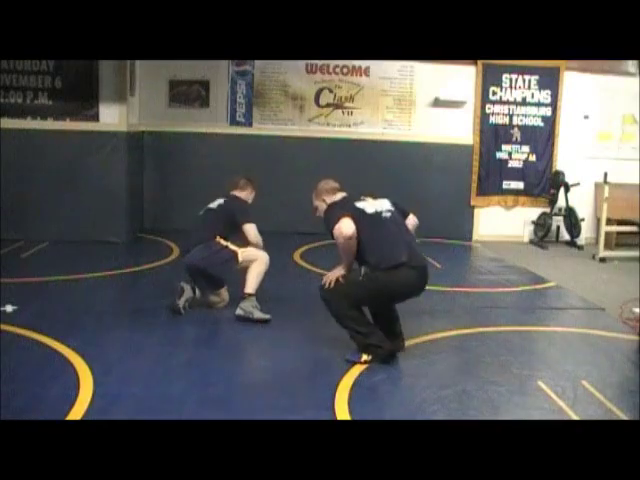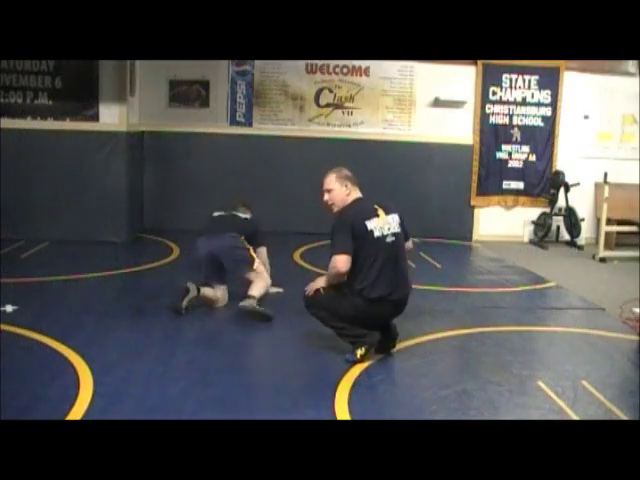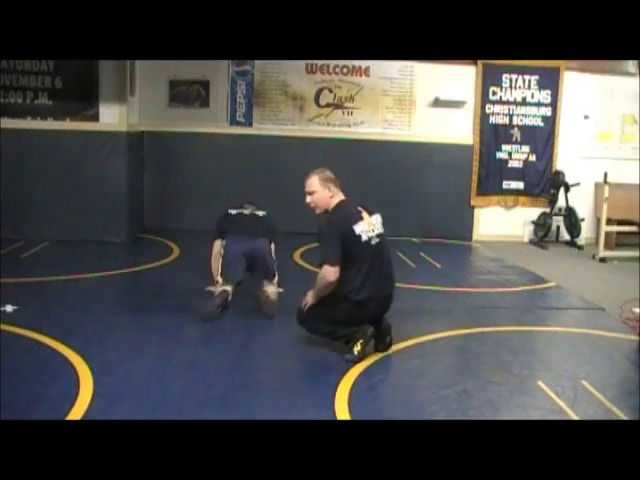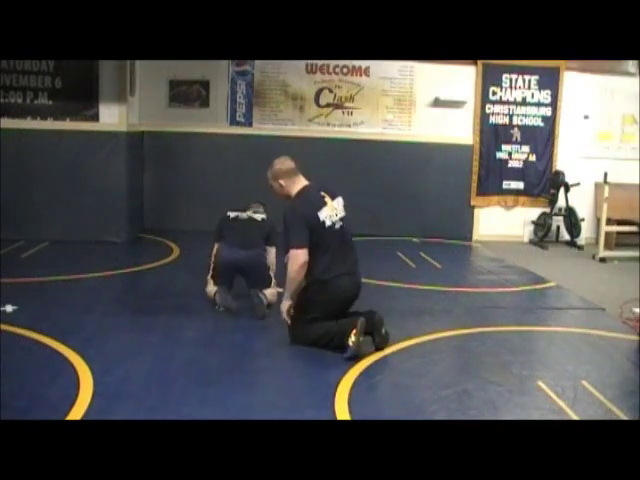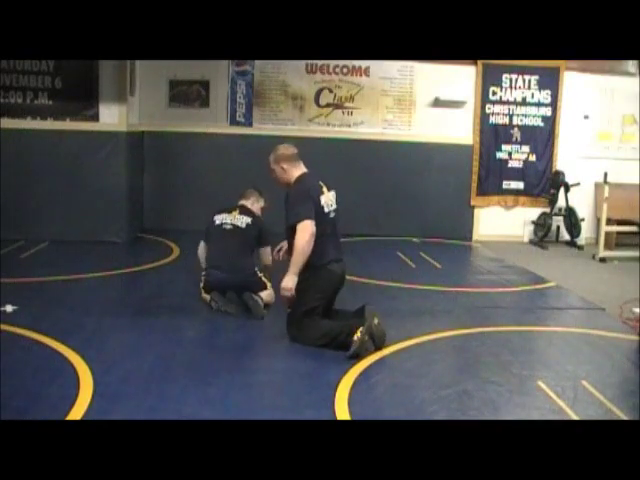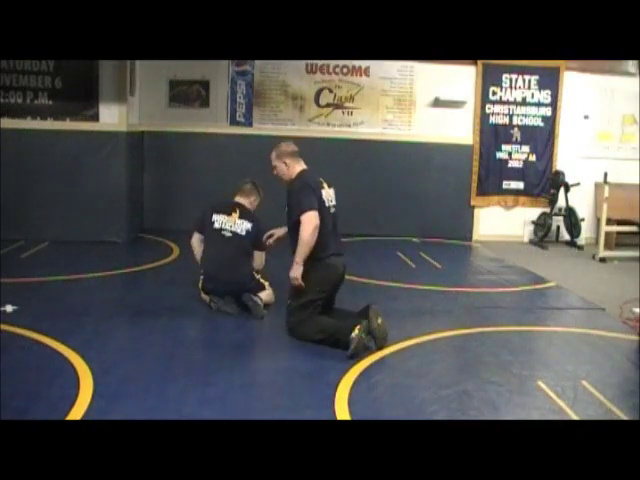
dt=0.4s
person 1, frame 1
left shoulder: (334, 209)
right shoulder: (379, 201)
left elbow: (347, 231)
right elbow: (412, 220)
left wrist: (344, 266)
left hip: (391, 274)
right hip: (418, 273)
left knee: (331, 291)
right knee: (376, 288)
left ankle: (373, 347)
right ankle: (392, 340)
person 1, frame 2
left shoulder: (345, 218)
right shoulder: (389, 211)
left elbow: (341, 266)
right elbow: (408, 245)
left wrist: (326, 280)
left hip: (373, 302)
right hip: (399, 300)
left knee: (314, 297)
left ankle: (363, 339)
right ankle: (385, 332)
person 1, frame 3
left shoulder: (331, 223)
right shoulder: (368, 211)
left elbow: (330, 276)
left wrist: (314, 295)
left hip: (360, 302)
right hip: (384, 299)
left knee: (306, 314)
left ankle: (357, 334)
right ankle: (377, 327)
person 1, frame 4
left shoulder: (295, 211)
right shoulder: (330, 194)
left elbow: (300, 260)
left wrist: (288, 298)
left hip: (327, 285)
right hip: (352, 280)
left knee: (299, 331)
right knee: (333, 315)
left ankle: (348, 330)
right ankle: (368, 322)
person 1, frame 5
left shoulder: (298, 192)
right shoulder: (319, 185)
left elbow: (307, 231)
left wrist: (292, 274)
right wrist: (290, 242)
left hip: (317, 271)
right hip: (335, 267)
left knee: (299, 328)
right knee: (320, 315)
left ankle: (353, 331)
right ankle: (361, 319)
person 1, frame 6
left shoulder: (299, 186)
right shoulder: (316, 181)
left elbow: (311, 224)
left wrist: (297, 264)
right wrist: (284, 230)
left hip: (318, 265)
right hip: (334, 262)
left knee: (297, 322)
right knee: (322, 312)
left ankle: (351, 331)
right ankle: (364, 318)
person 2, frame 1
left shoulder: (219, 204)
right shoulder: (240, 204)
right elbow: (254, 239)
right wrist: (257, 250)
left hip: (192, 259)
right hip: (208, 252)
left knee: (222, 300)
right knee: (262, 258)
left ankle: (190, 293)
right ankle: (247, 303)
person 2, frame 2
left shoulder: (215, 217)
right shoulder: (252, 222)
right elbow: (264, 260)
right wrist: (267, 285)
left hip: (204, 245)
right hip: (228, 244)
left knee: (220, 299)
right knee: (263, 279)
left ankle: (194, 291)
right ankle: (250, 301)
person 2, frame 3
left shoulder: (226, 216)
right shoulder: (265, 218)
left elbow: (216, 253)
right elbow: (271, 252)
left wrist: (217, 283)
right wrist: (273, 283)
left hip: (233, 244)
right hip: (261, 246)
right knee: (271, 288)
left ankle: (222, 294)
right ankle: (266, 294)
person 2, frame 4
left shoulder: (226, 218)
right shoulder: (267, 222)
left elbow: (215, 252)
right elbow: (271, 259)
right wrist: (271, 283)
left hip: (225, 253)
right hip: (254, 255)
left knee: (211, 289)
right knee: (271, 293)
left ankle: (219, 295)
right ankle: (262, 297)
person 2, frame 5
left shoulder: (216, 216)
right shoulder: (256, 220)
left elbow: (201, 251)
right elbow: (267, 261)
left hip: (213, 273)
right hip: (243, 273)
left knee: (206, 293)
right knee: (269, 295)
left ankle: (215, 299)
right ankle: (258, 299)
person 2, frame 6
left shoulder: (211, 211)
right shoulder: (254, 222)
left elbow: (195, 241)
right elbow: (258, 264)
left hip: (211, 279)
right hip: (242, 280)
left knee: (205, 293)
right knee: (268, 294)
left ankle: (215, 300)
right ankle: (256, 300)
